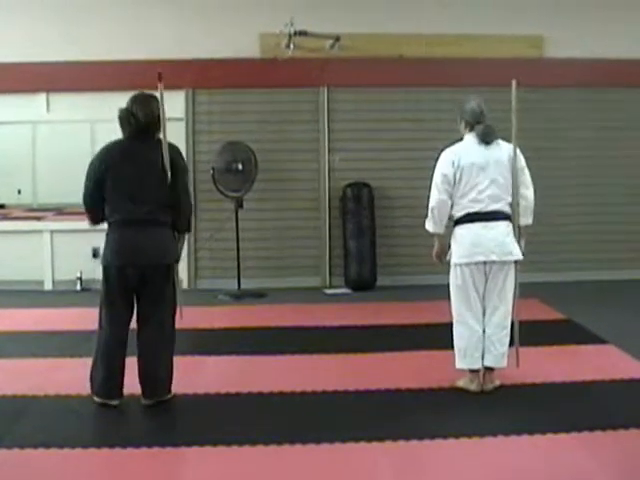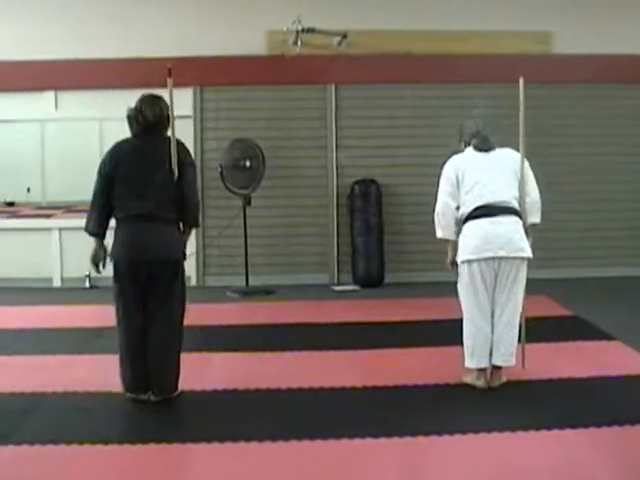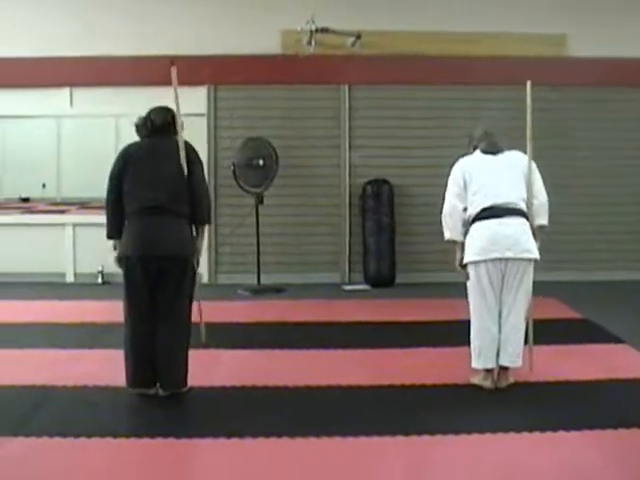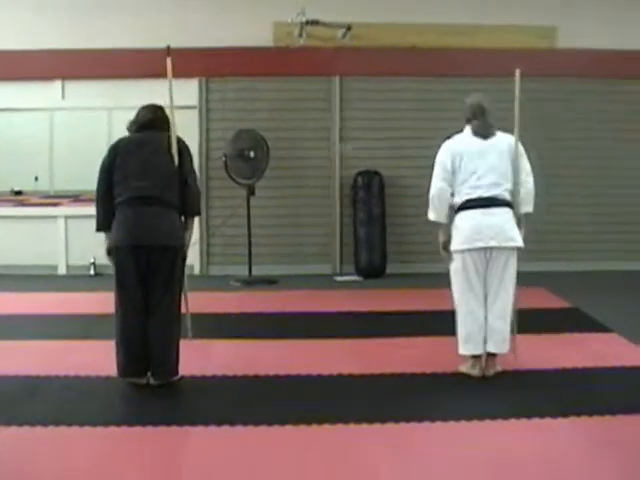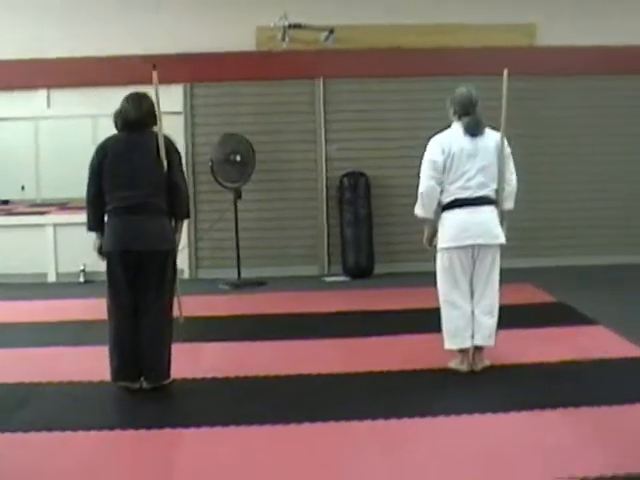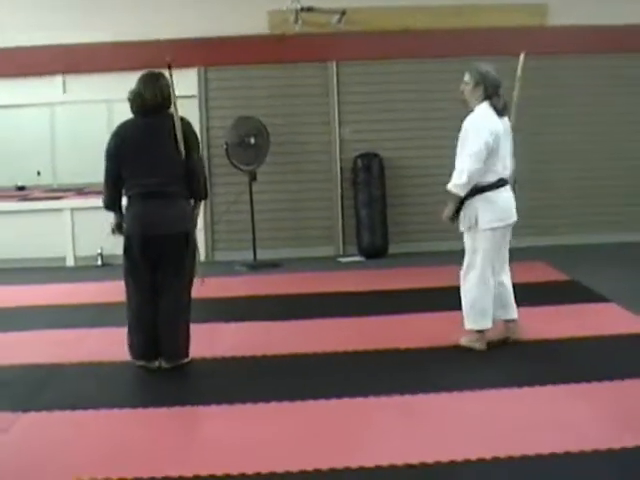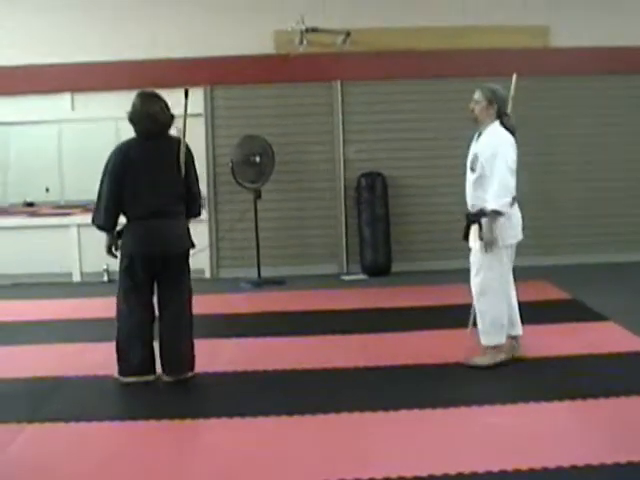
dt=0.3s
person 1, frame 1
left shoulder: (108, 154)
right shoulder: (171, 154)
left elbow: (91, 200)
right elbow: (183, 203)
right wrist: (178, 240)
left hip: (120, 244)
right hip: (159, 245)
left knee: (114, 321)
right knee: (157, 321)
left ankle: (106, 390)
right ankle: (155, 390)
person 1, frame 2
left shoulder: (118, 152)
right shoulder: (177, 151)
left elbow: (101, 199)
right elbow: (190, 200)
left wrist: (98, 242)
right wrist: (184, 236)
left hip: (128, 241)
right hip: (166, 241)
left knee: (130, 317)
right knee: (165, 317)
left ankle: (137, 385)
right ankle: (163, 387)
person 1, frame 3
left shoulder: (128, 153)
right shoulder: (185, 151)
left elbow: (113, 200)
right elbow: (200, 197)
left wrist: (118, 241)
right wrist: (199, 238)
left hip: (137, 237)
right hip: (177, 237)
left knee: (139, 313)
right knee: (174, 312)
left ankle: (142, 381)
right ankle: (171, 382)
person 1, frame 4
left shoulder: (119, 146)
right shoulder: (176, 145)
left elbow: (103, 193)
right elbow: (190, 189)
left wrist: (108, 234)
right wrist: (188, 229)
left hip: (127, 227)
right hip: (166, 227)
left knee: (129, 303)
right knee: (165, 302)
left ankle: (134, 370)
right ankle: (163, 371)
person 1, frame 5
left shoulder: (106, 148)
right shoulder: (164, 145)
left elbow: (94, 195)
right elbow: (179, 190)
left wrist: (99, 234)
right wrist: (177, 230)
left hip: (119, 232)
right hip: (157, 232)
left knee: (122, 307)
right knee: (156, 306)
left ankle: (127, 374)
right ankle: (155, 374)
person 1, frame 6
left shoulder: (123, 132)
right shoulder: (182, 127)
left elbow: (112, 177)
right elbow: (196, 173)
left wrist: (116, 213)
right wrist: (193, 207)
left hip: (139, 217)
right hip: (176, 215)
left knee: (140, 289)
right knee: (175, 287)
left ankle: (145, 353)
right ankle: (174, 353)
person 1, frame 7
left shoulder: (124, 152)
right shoulder: (179, 148)
left elbow: (110, 196)
right elbow: (193, 193)
left wrist: (110, 233)
left hip: (140, 236)
right hip: (175, 234)
left knee: (134, 302)
right knee: (176, 302)
left ankle: (137, 367)
right ankle: (178, 366)
person 2, frame 1
left shoulder: (452, 155)
right shoulder: (510, 151)
left elbow: (439, 201)
right elbow: (526, 196)
left wrist: (439, 240)
right wrist: (520, 233)
left hip: (468, 237)
right hip: (502, 235)
left knee: (467, 308)
right knee: (499, 307)
left ankle: (472, 375)
right ankle: (490, 374)
person 2, frame 2
left shoulder: (456, 162)
right shoulder: (513, 156)
left elbow: (445, 207)
right elbow: (532, 198)
left wrist: (451, 247)
right wrist: (528, 234)
left hip: (476, 234)
right hip: (511, 231)
left knee: (476, 307)
right knee: (508, 305)
left ankle: (479, 371)
right ankle: (498, 370)
person 2, frame 3
left shoulder: (464, 164)
right shoulder: (521, 159)
left elbow: (452, 208)
right elbow: (540, 200)
left wrist: (459, 247)
right wrist: (535, 235)
left hip: (483, 235)
right hip: (518, 233)
left knee: (484, 307)
right knee: (514, 306)
left ankle: (486, 371)
right ankle: (504, 371)
person 2, frame 4
left shoulder: (452, 146)
right shoulder: (509, 142)
left elbow: (439, 191)
right elbow: (526, 184)
left wrist: (443, 230)
right wrist: (520, 221)
left hip: (469, 223)
right hip: (502, 221)
left knee: (469, 294)
right knee: (500, 293)
left ankle: (474, 359)
right ankle: (492, 358)
person 2, frame 5
left shoulder: (441, 141)
right shoulder: (495, 139)
left elbow: (429, 187)
right elbow: (509, 182)
left wrist: (429, 224)
right wrist: (500, 214)
left hip: (455, 221)
right hip: (487, 219)
left knee: (454, 290)
right knee: (486, 289)
left ankle: (462, 354)
right ankle: (479, 353)
person 2, frame 6
left shoulder: (476, 121)
right shoulder: (500, 119)
left elbow: (470, 167)
left wrist: (452, 202)
left hip: (483, 204)
right hip: (502, 199)
left knee: (478, 270)
right knee: (497, 268)
left ankle: (478, 334)
right ankle: (509, 324)
person 2, frame 7
left shoulder: (499, 139)
right shoulder: (483, 137)
left elbow: (502, 185)
left wrist: (491, 226)
left hip: (495, 222)
right hip: (487, 220)
left knee: (486, 285)
right knee: (499, 283)
left ankle: (495, 347)
right ankle: (511, 341)
